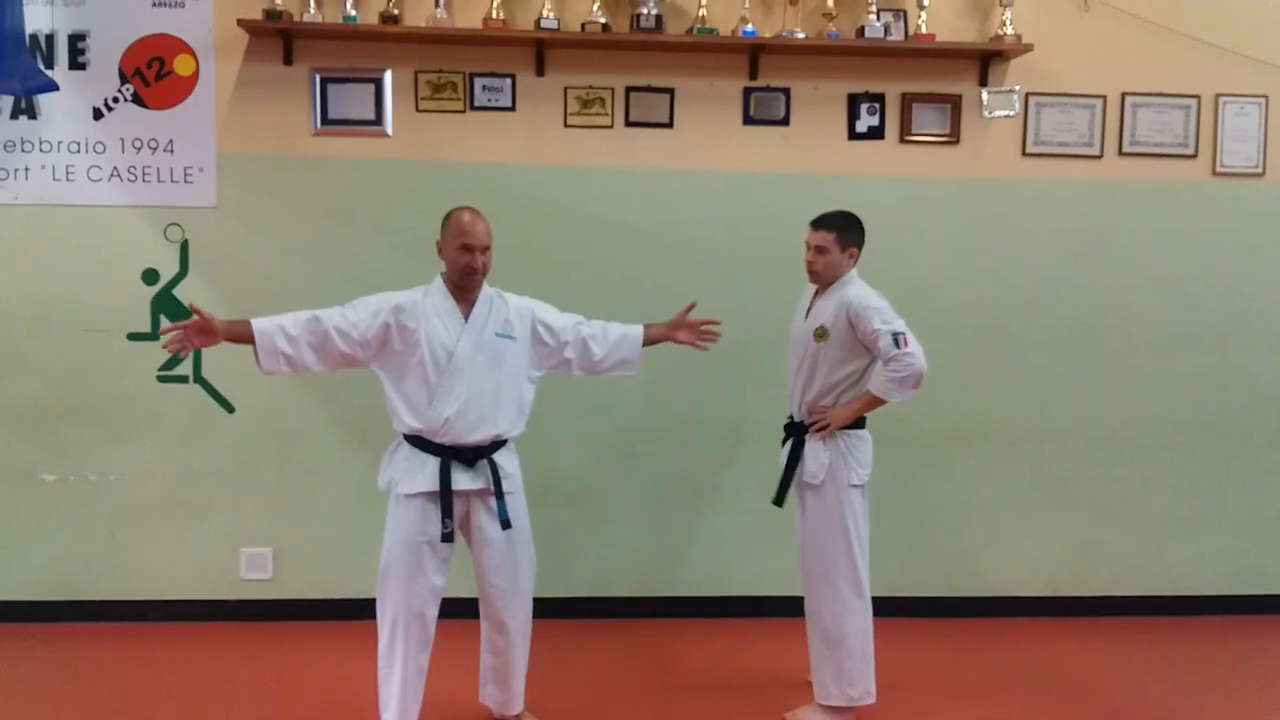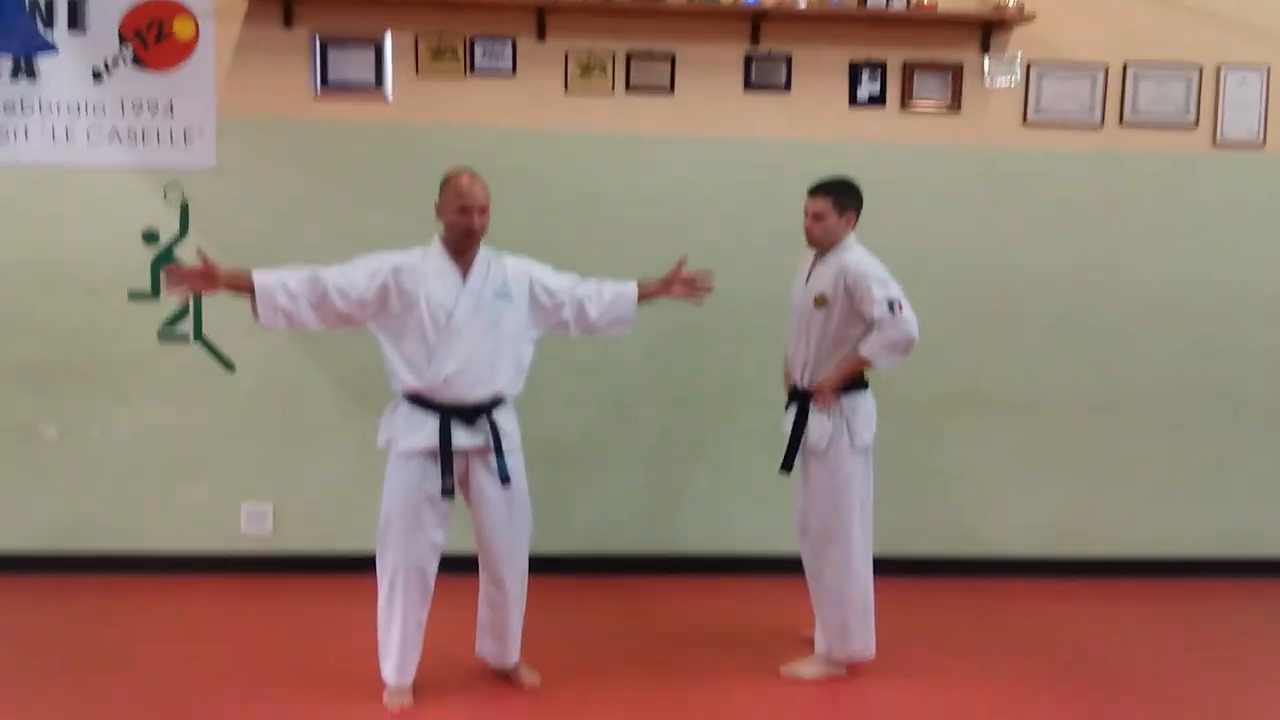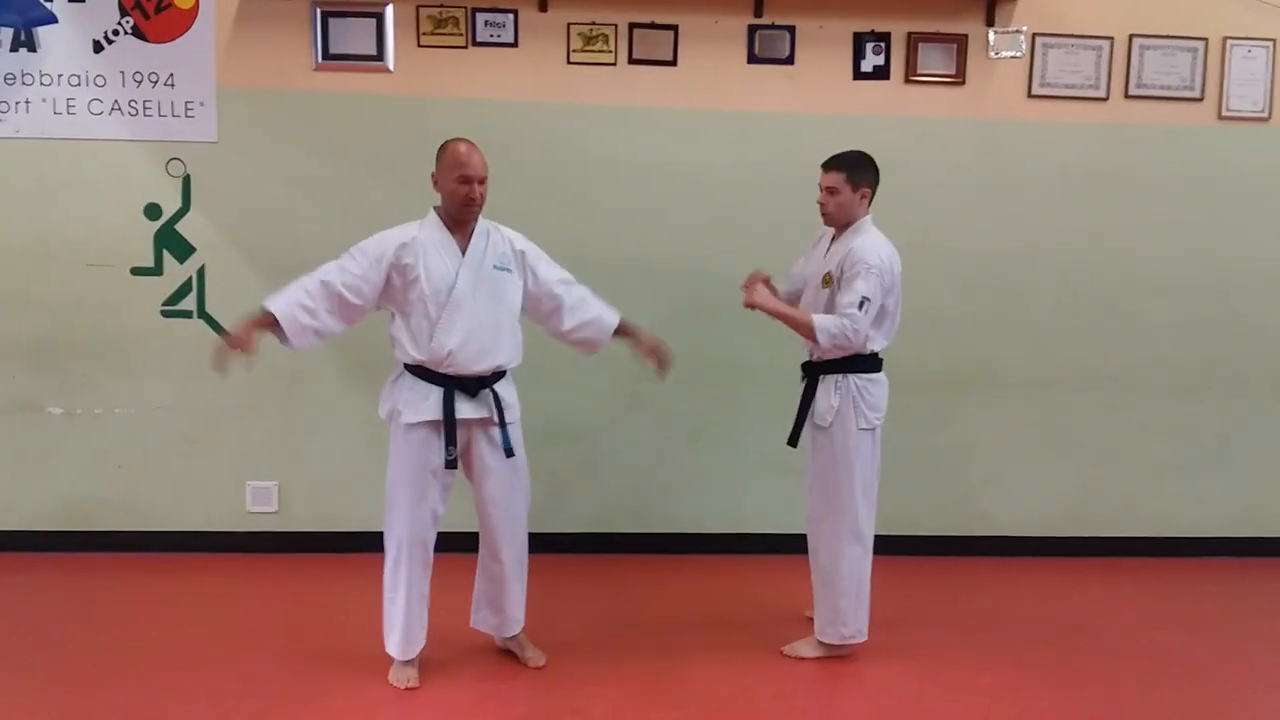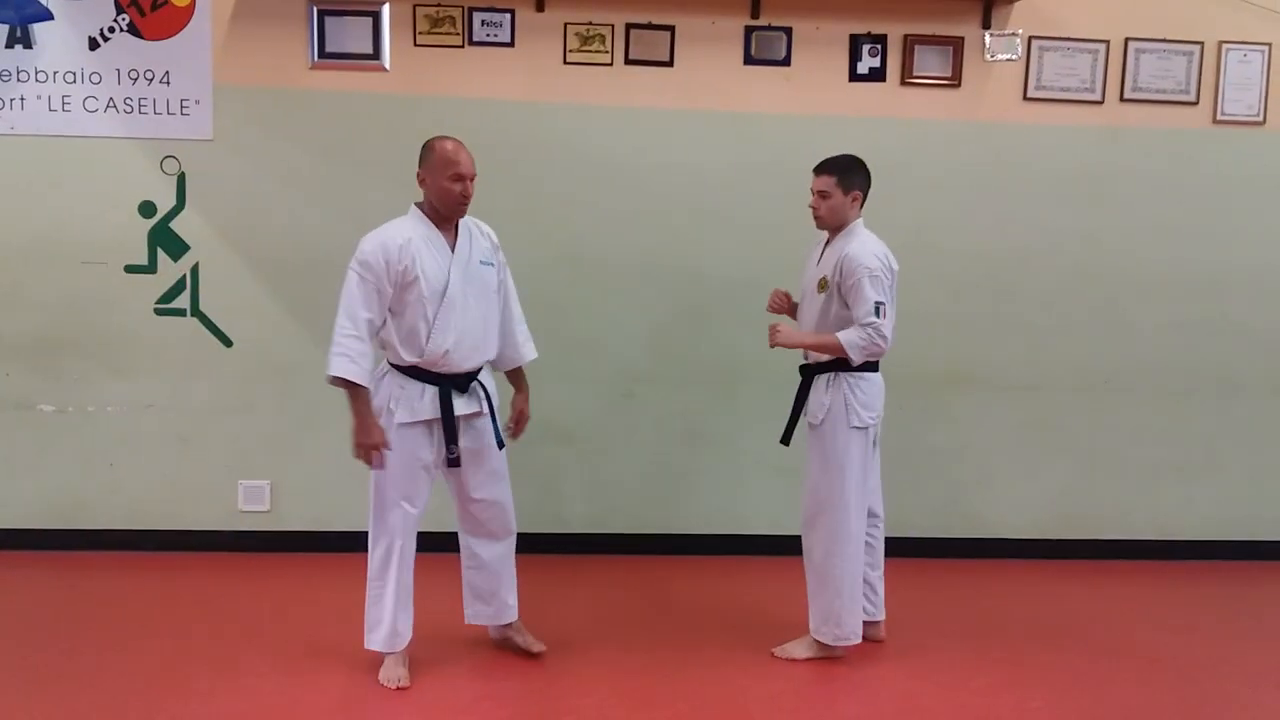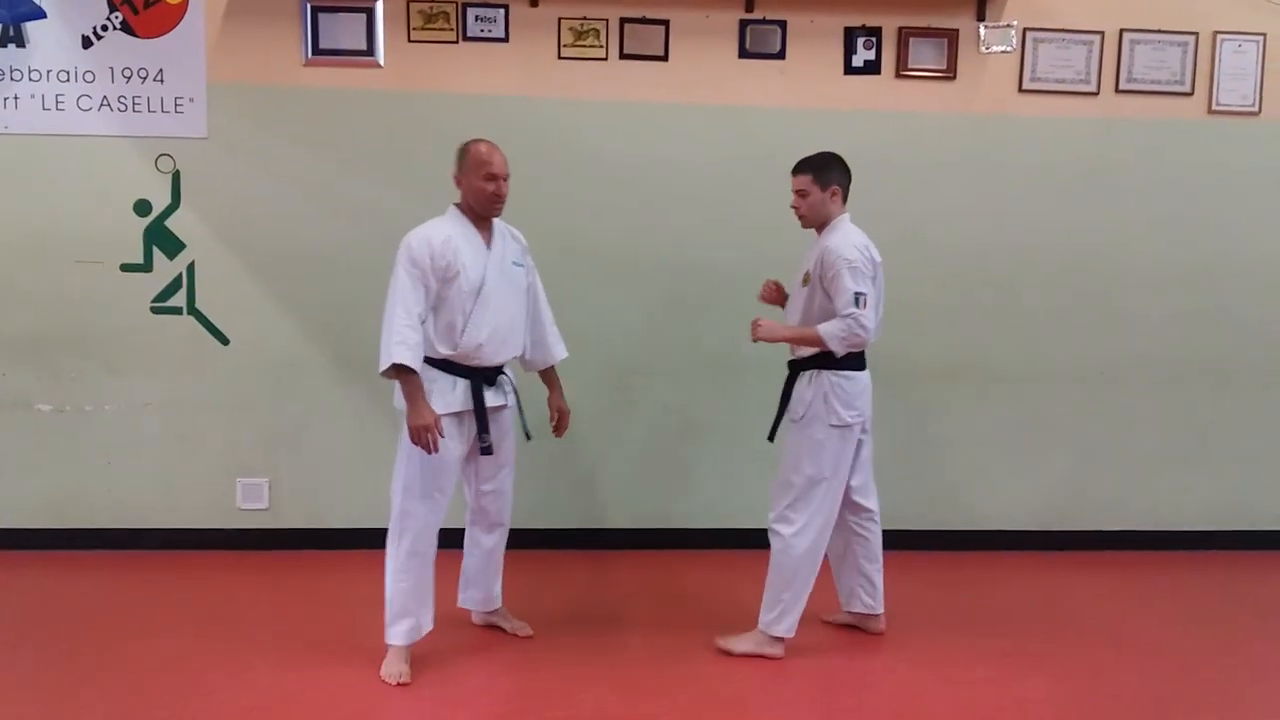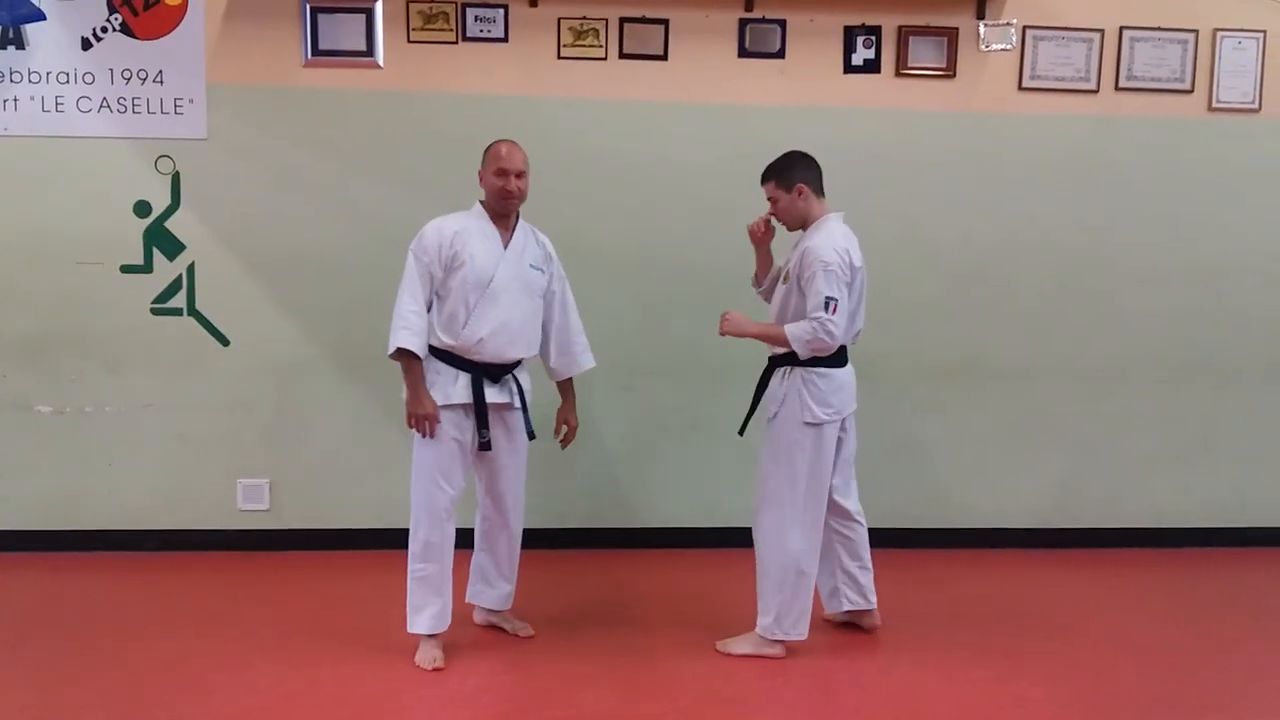
dt=0.4s
person 1, frame 1
left shoulder: (522, 316)
right shoulder: (397, 313)
left elbow: (592, 339)
right elbow: (317, 332)
left wrist: (664, 332)
right wrist: (226, 331)
left hip: (494, 473)
right hip: (423, 474)
left knee: (509, 595)
right knee: (407, 599)
person 1, frame 2
left shoulder: (520, 277)
right shoulder: (396, 274)
left elbow: (587, 299)
right elbow: (315, 290)
left wrist: (660, 288)
right wrist: (225, 280)
left hip: (491, 431)
right hip: (422, 433)
left knee: (507, 549)
right knee: (407, 554)
left ankle: (504, 654)
right ankle: (398, 674)
person 1, frame 3
left shoulder: (512, 246)
right shoulder: (399, 246)
left elbow: (566, 299)
right elbow: (330, 290)
left wrist: (634, 336)
right wrist: (254, 325)
left hip: (492, 402)
right hip: (423, 403)
left knee: (506, 524)
right knee: (411, 528)
left ankle: (508, 629)
right ankle: (405, 650)
person 1, frame 4
left shoulder: (484, 240)
right shoulder: (386, 245)
left elbow: (506, 318)
right elbow: (355, 332)
left wrist: (520, 391)
right wrist: (363, 416)
left hip: (473, 397)
right hip: (409, 401)
left knee: (492, 512)
right knee: (395, 522)
left ankle: (502, 620)
right ankle: (392, 645)
person 1, frame 5
left shoulder: (514, 243)
right shoulder: (427, 242)
left elbow: (535, 319)
right elbow: (403, 325)
left wrist: (555, 388)
right wrist: (416, 403)
left hip: (496, 393)
right hip: (442, 393)
left knee: (493, 506)
right knee: (418, 513)
left ankle: (483, 603)
right ankle: (400, 640)
person 1, frame 6
left shoulder: (540, 249)
right shoulder: (442, 235)
left elbow: (560, 326)
right elbow: (411, 313)
left wrist: (569, 400)
right wrist: (416, 389)
left hip: (507, 390)
right hip: (447, 386)
left knee: (506, 504)
right knee: (435, 506)
left ankle: (490, 604)
right ankle: (430, 627)
person 2, frame 1
left shoulder: (859, 303)
right shoulder: (814, 295)
left elbow: (909, 364)
left wrist: (850, 410)
right wrist: (811, 410)
left hip: (835, 449)
right hip: (810, 445)
left knee: (836, 572)
right knee: (821, 568)
right ankle: (838, 670)
person 2, frame 2
left shoulder: (859, 269)
right shoulder: (813, 263)
left elbow: (898, 330)
left wrist: (839, 373)
right wrist: (793, 363)
left hip: (841, 411)
right hip: (810, 408)
left knee: (838, 530)
right knee: (817, 527)
left ankle: (841, 649)
right ankle: (840, 626)
person 2, frame 3
left shoulder: (869, 253)
right shoulder: (827, 242)
left elbow: (844, 332)
right elbow: (799, 298)
left wrist: (770, 306)
right wrist: (768, 291)
left hip: (850, 390)
right hip: (829, 386)
left knee: (839, 512)
right knee: (835, 507)
left ankle: (838, 631)
right ankle: (842, 606)
person 2, frame 4
left shoulder: (862, 255)
right shoulder: (830, 247)
left elbow: (874, 338)
left wrist: (800, 339)
right wrist: (794, 311)
left hip: (845, 393)
right hip: (837, 390)
left knee: (833, 514)
right knee: (857, 509)
left ankle: (832, 631)
right ankle: (867, 615)
person 2, frame 5
left shoulder: (843, 248)
right shoulder: (836, 244)
left elbow: (857, 328)
left wrist: (782, 332)
right wrist: (786, 299)
left hip: (829, 388)
right hip: (838, 385)
left knee: (799, 510)
right knee: (852, 501)
left ankle: (772, 631)
right ankle: (866, 607)
person 2, frame 6
left shoulder: (822, 249)
right shoulder: (826, 237)
left elbow: (822, 333)
right elbow: (777, 295)
left wrist: (748, 328)
right wrist: (762, 251)
left hip: (807, 387)
right hip: (826, 383)
left knee: (786, 510)
right knee: (835, 499)
left ankle: (774, 631)
right ankle: (858, 604)
